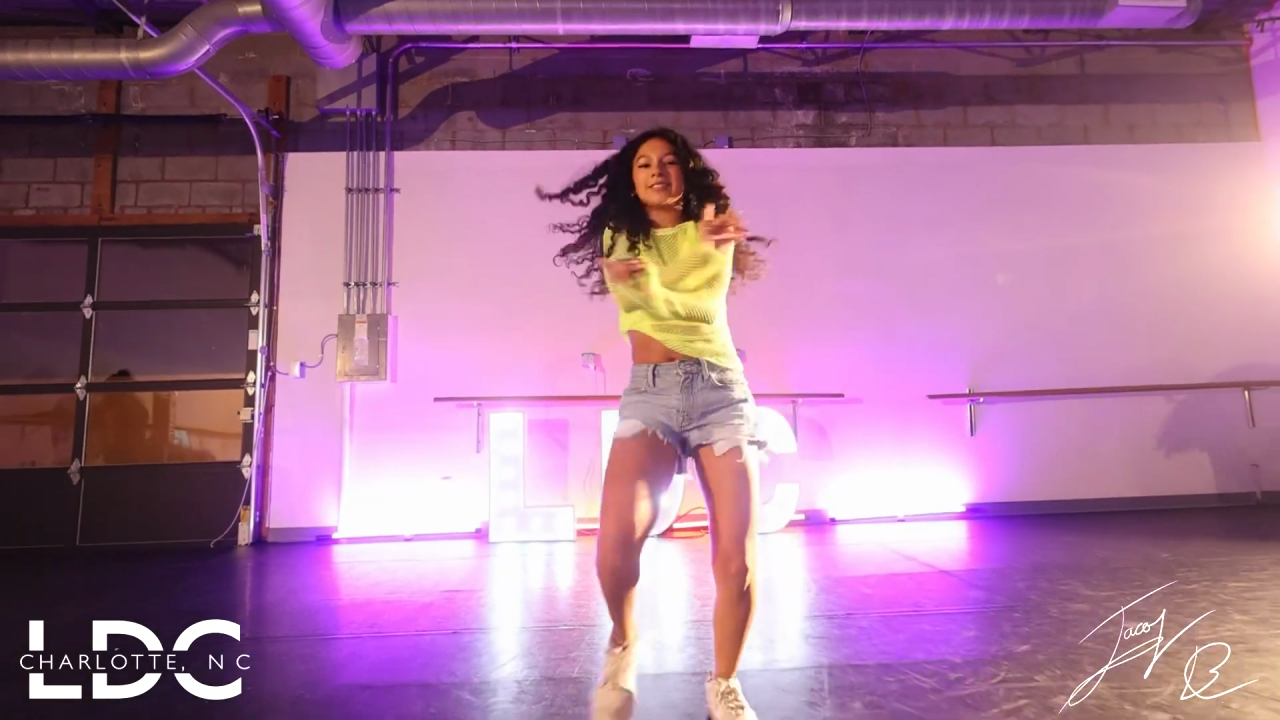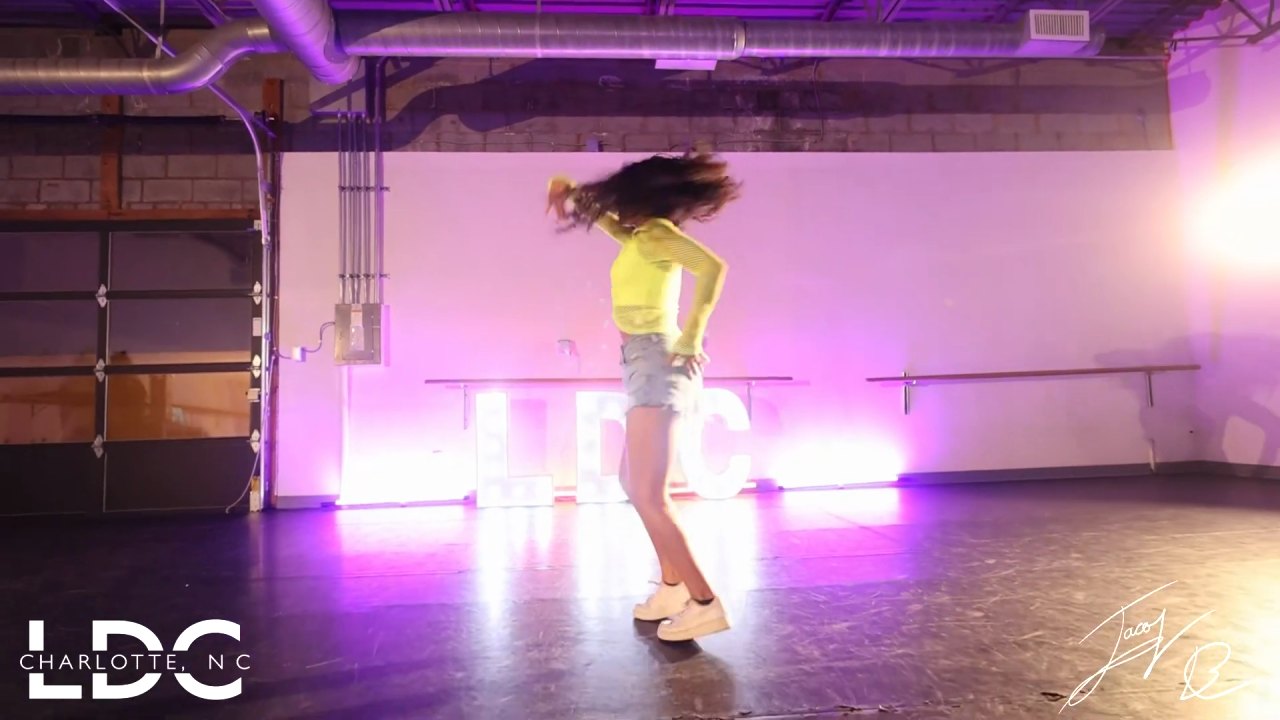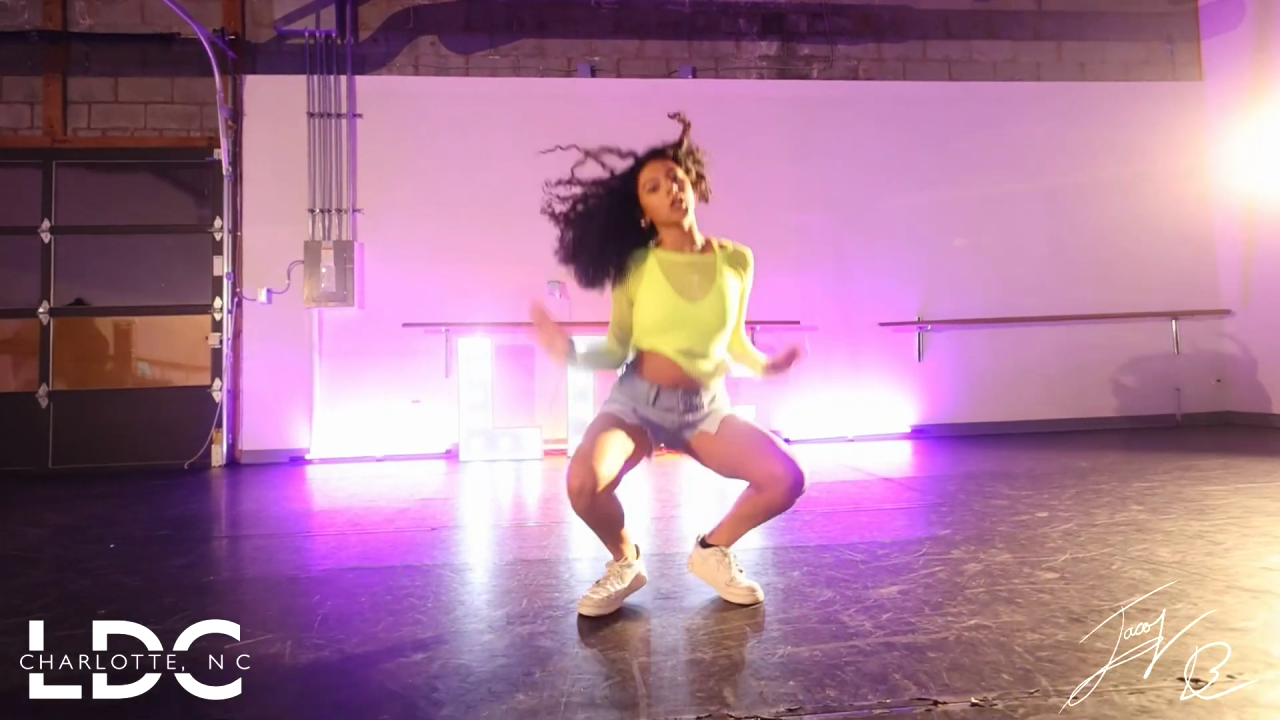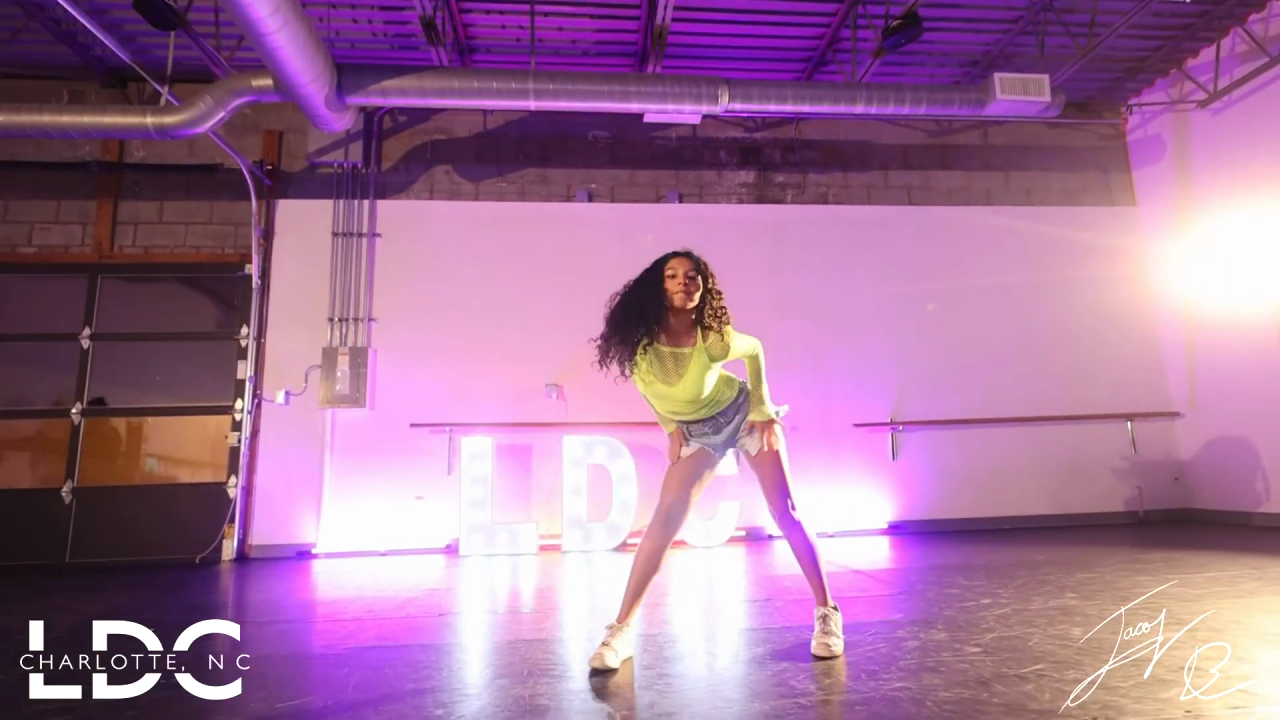
dt=0.7s
person 1, frame 1
left shoulder: (713, 231)
right shoulder: (621, 237)
left elbow: (682, 295)
right elbow: (634, 293)
left wrist: (642, 276)
left hip: (720, 395)
right hip: (650, 398)
left knee: (735, 560)
right knee: (617, 544)
right ankle: (623, 644)
person 1, frame 2
left shoulder: (656, 234)
right shoulder: (634, 233)
left elbow: (715, 269)
left wrist: (690, 340)
left hip: (652, 365)
right hip: (639, 371)
left knee: (644, 491)
right knee: (642, 489)
person 1, frame 3
left shoulder: (736, 261)
right shoulder: (634, 268)
left elbow: (734, 342)
right elbow: (618, 350)
left wrist: (765, 365)
right wrist: (572, 353)
left hip: (704, 409)
right hip: (637, 404)
left knee: (787, 478)
right knee: (583, 483)
left ankle: (712, 551)
right ankle: (624, 561)
person 1, frame 4
left shoulder: (717, 337)
right shoulder: (641, 335)
left elbow: (753, 355)
left wrist: (764, 411)
right wrist: (671, 427)
left hip: (739, 420)
right hip: (692, 432)
left knee: (785, 516)
right knee: (662, 526)
